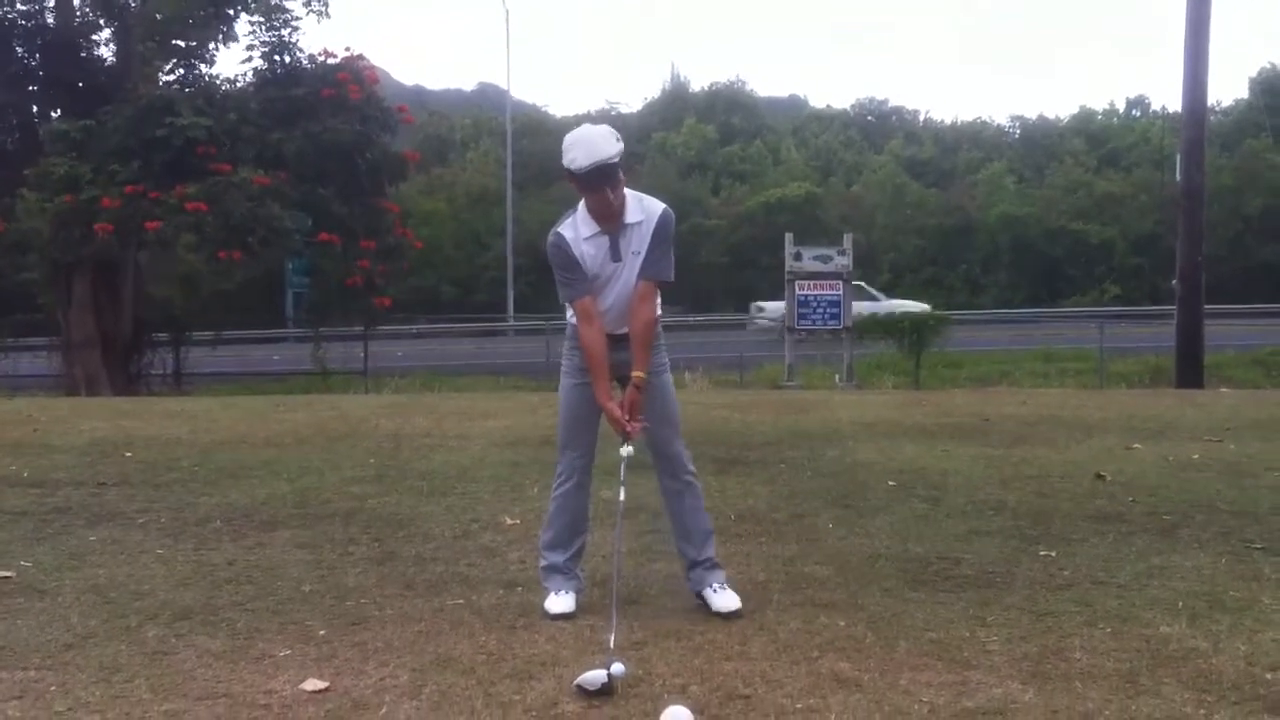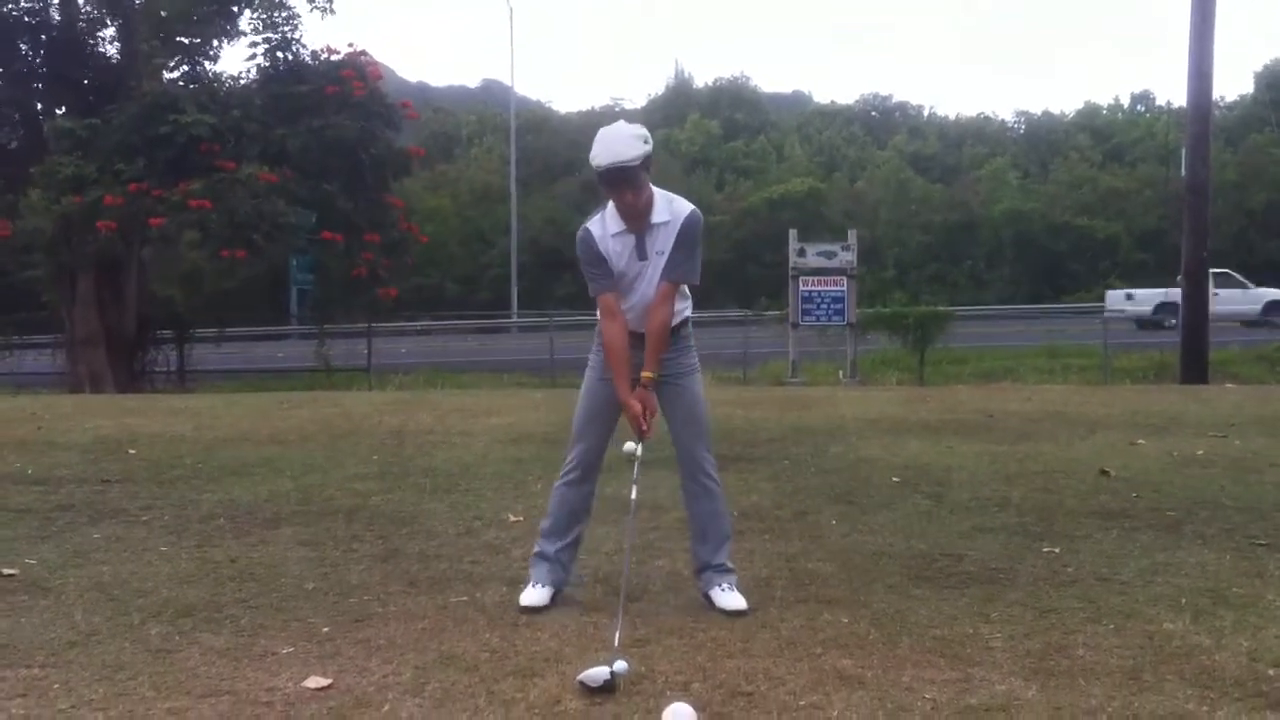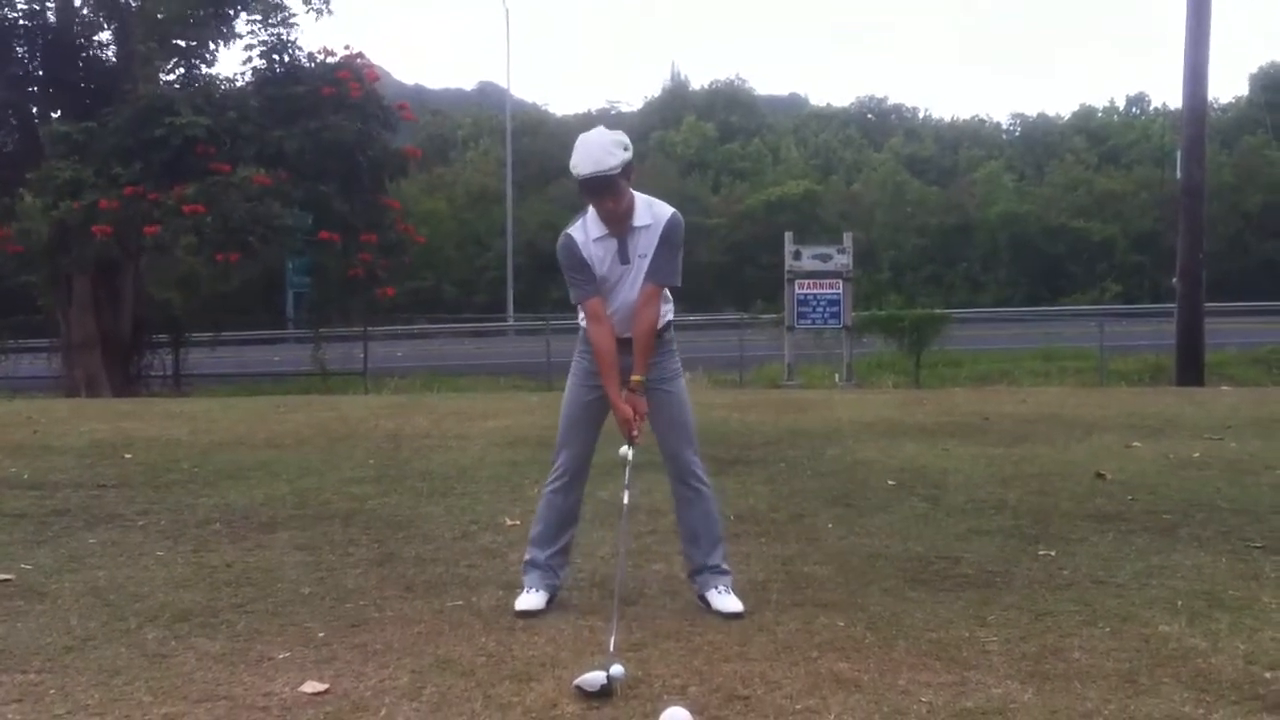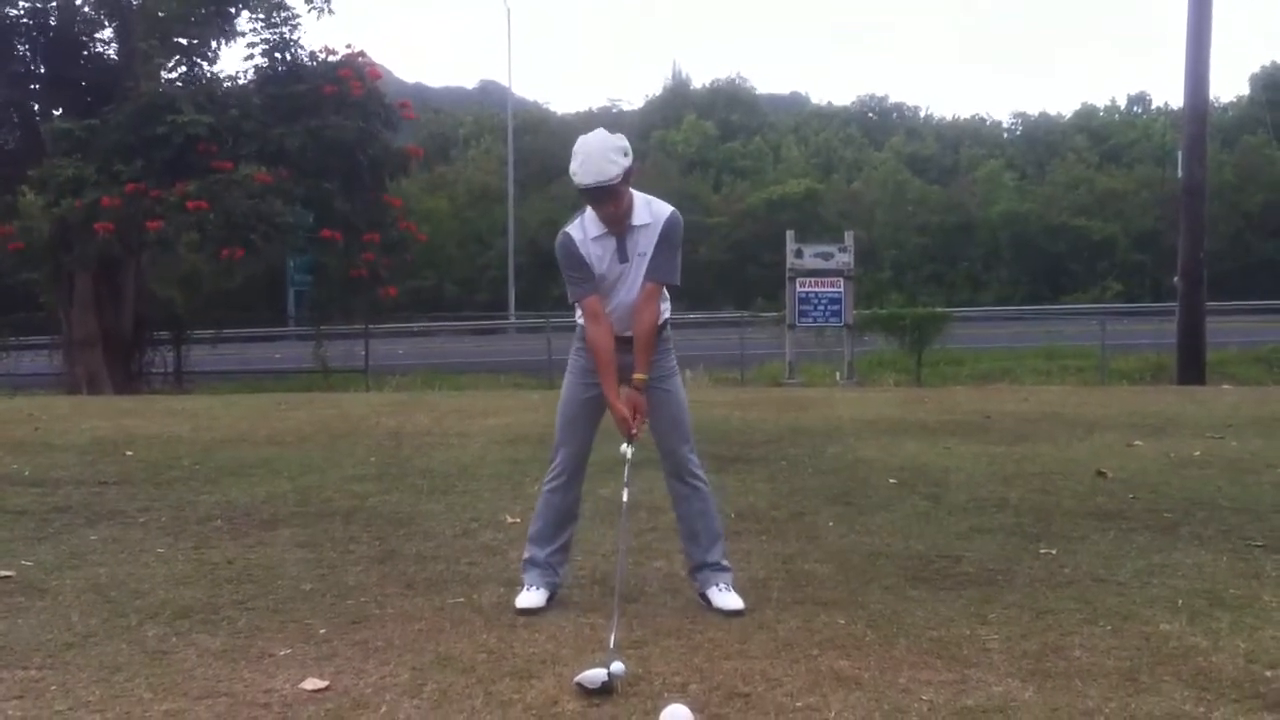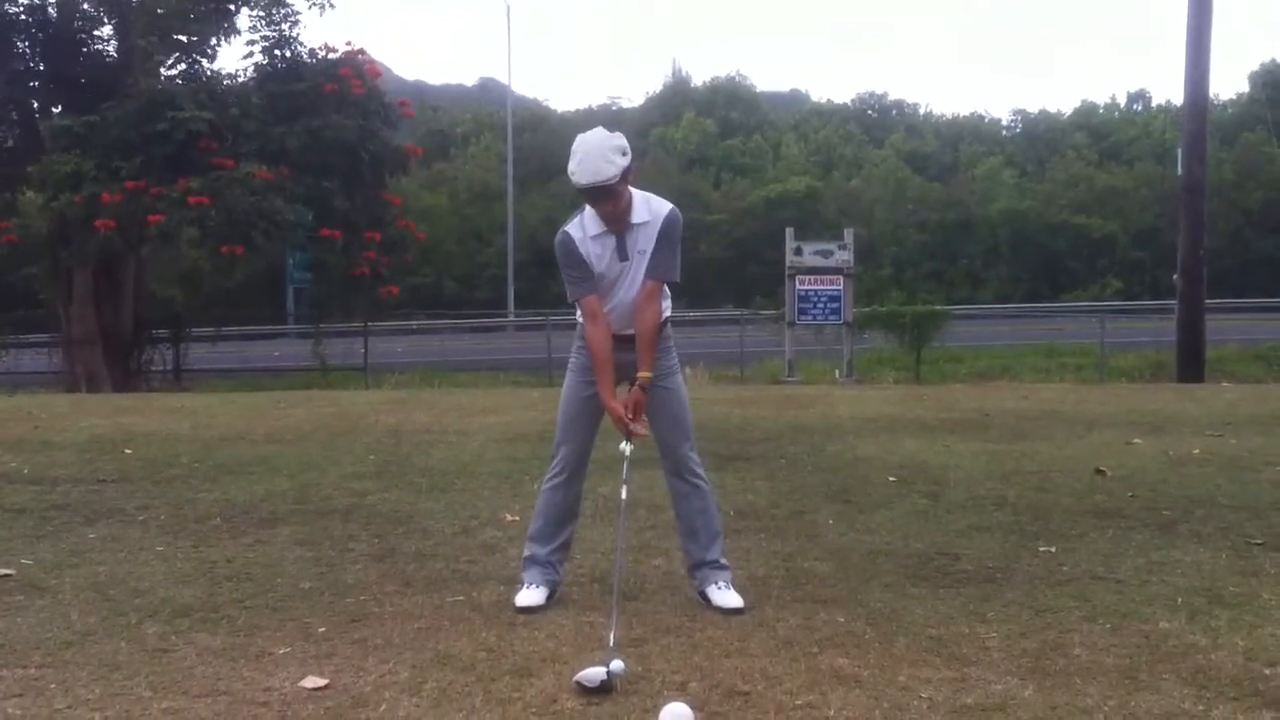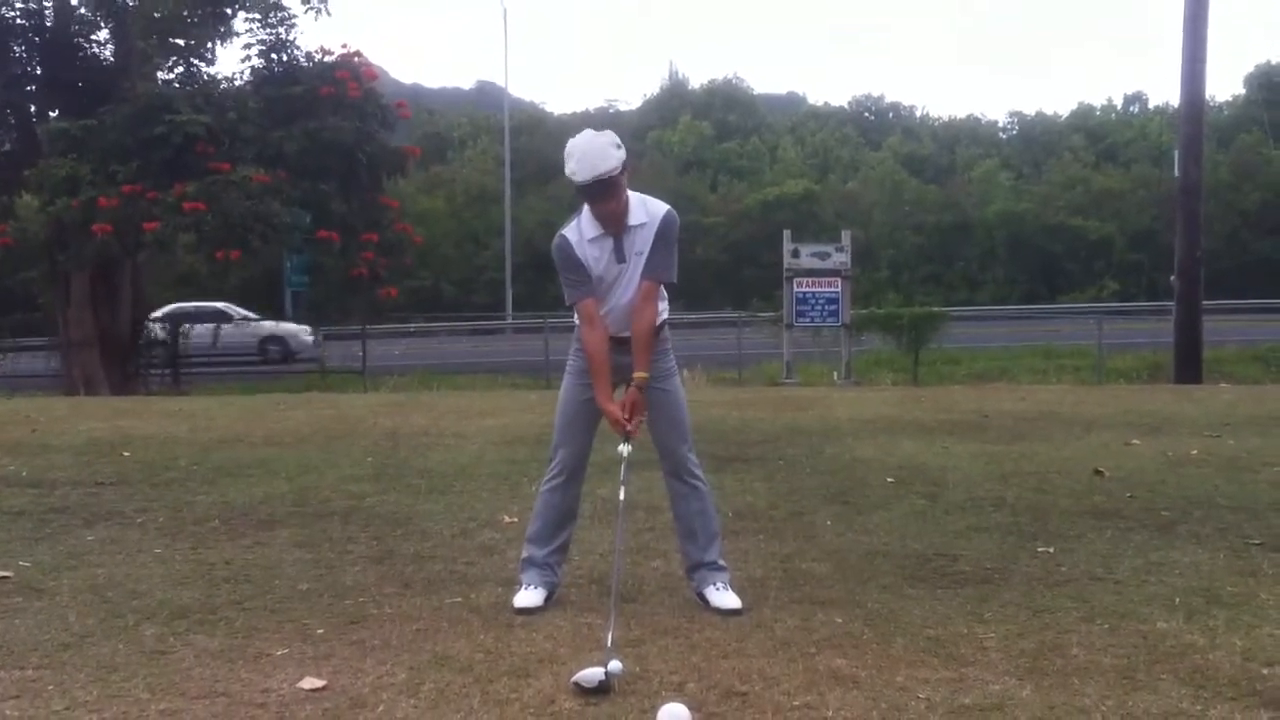
dt=0.4s
person 1, frame 1
left shoulder: (657, 218)
right shoulder: (563, 239)
left elbow: (643, 304)
right elbow: (587, 320)
left wrist: (637, 383)
right wrist: (603, 398)
left hip: (644, 345)
right hip: (586, 349)
left knee: (674, 459)
right knee: (573, 465)
left ankle: (706, 572)
right ankle: (560, 577)
person 1, frame 2
left shoulder: (685, 219)
right shoulder: (592, 235)
left elbow: (664, 304)
right elbow: (612, 316)
left wrist: (649, 382)
right wrist: (626, 393)
left hip: (673, 346)
right hip: (613, 346)
left knee: (698, 460)
right knee: (581, 459)
left ankle: (716, 574)
right ankle: (548, 569)
person 1, frame 3
left shoulder: (666, 222)
right shoulder: (573, 241)
left elbow: (648, 307)
right elbow: (598, 321)
left wrist: (638, 386)
right wrist: (616, 397)
left hip: (656, 349)
right hip: (595, 352)
left knee: (686, 464)
right knee: (567, 466)
left ankle: (711, 577)
right ankle: (541, 576)
person 1, frame 4
left shoulder: (665, 221)
right shoulder: (571, 240)
left elbow: (647, 306)
right elbow: (596, 319)
left wrist: (639, 384)
right wrist: (612, 396)
left hip: (652, 345)
right hip: (593, 349)
left knee: (682, 461)
right knee: (566, 462)
left ankle: (712, 574)
right ankle: (540, 573)
person 1, frame 5
left shoulder: (664, 218)
right shoulder: (571, 238)
left elbow: (648, 303)
right elbow: (594, 318)
left wrist: (642, 382)
right wrist: (608, 395)
left hip: (653, 343)
right hip: (594, 347)
left knee: (683, 459)
right knee: (566, 461)
left ankle: (711, 572)
right ankle: (539, 571)
person 1, frame 6
left shoulder: (661, 219)
right shoulder: (568, 242)
left elbow: (645, 305)
right elbow: (591, 322)
left wrist: (638, 384)
right wrist: (604, 397)
left hip: (651, 345)
right hip: (592, 350)
left knee: (682, 460)
right knee: (565, 463)
left ankle: (709, 573)
right ankle: (538, 572)
